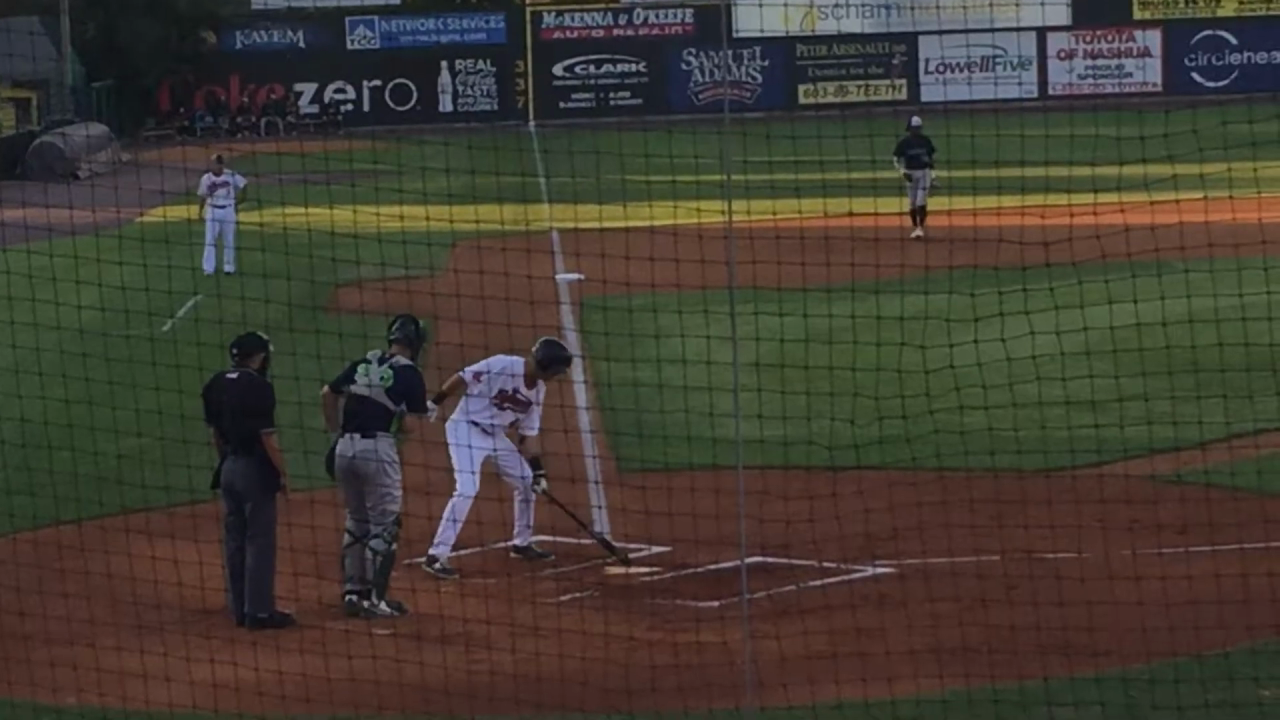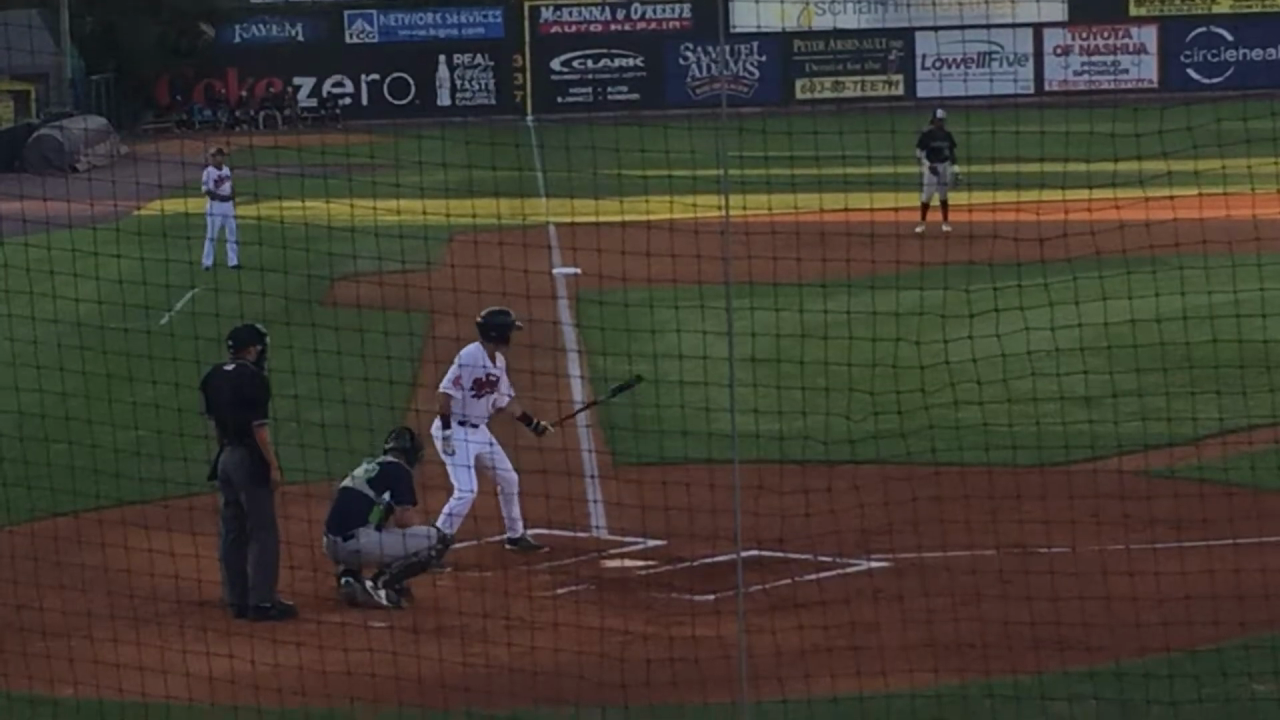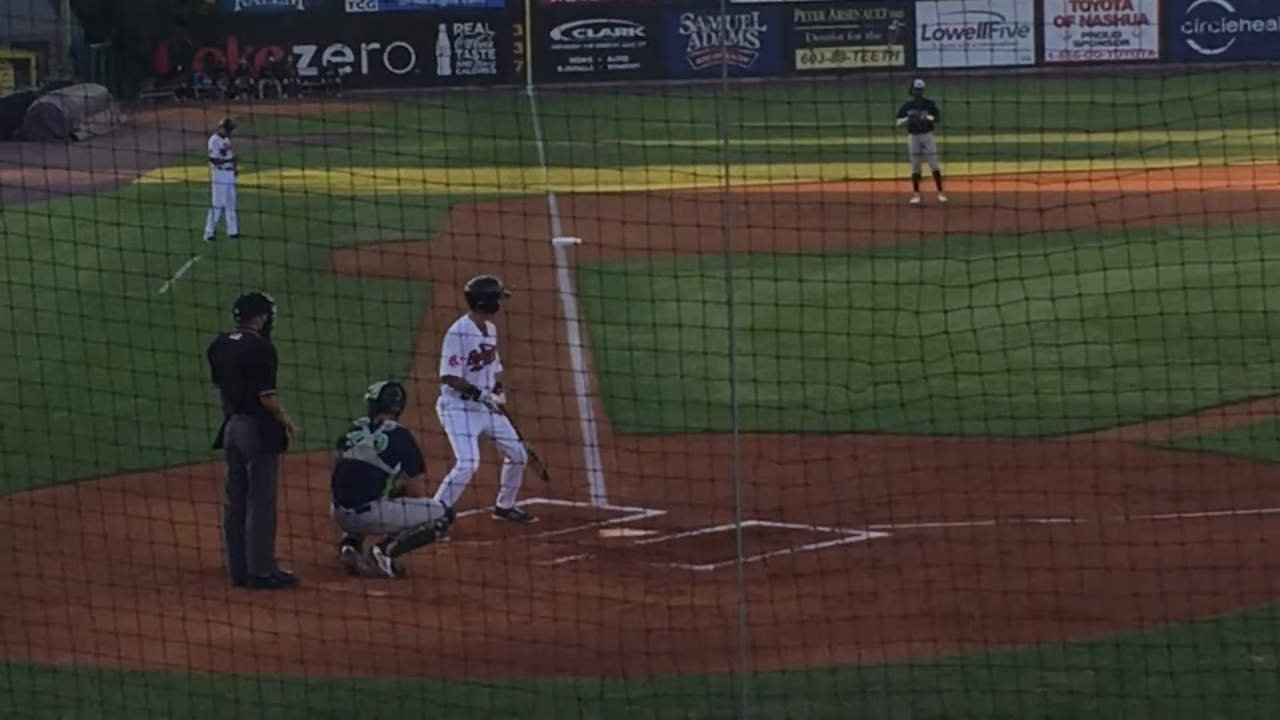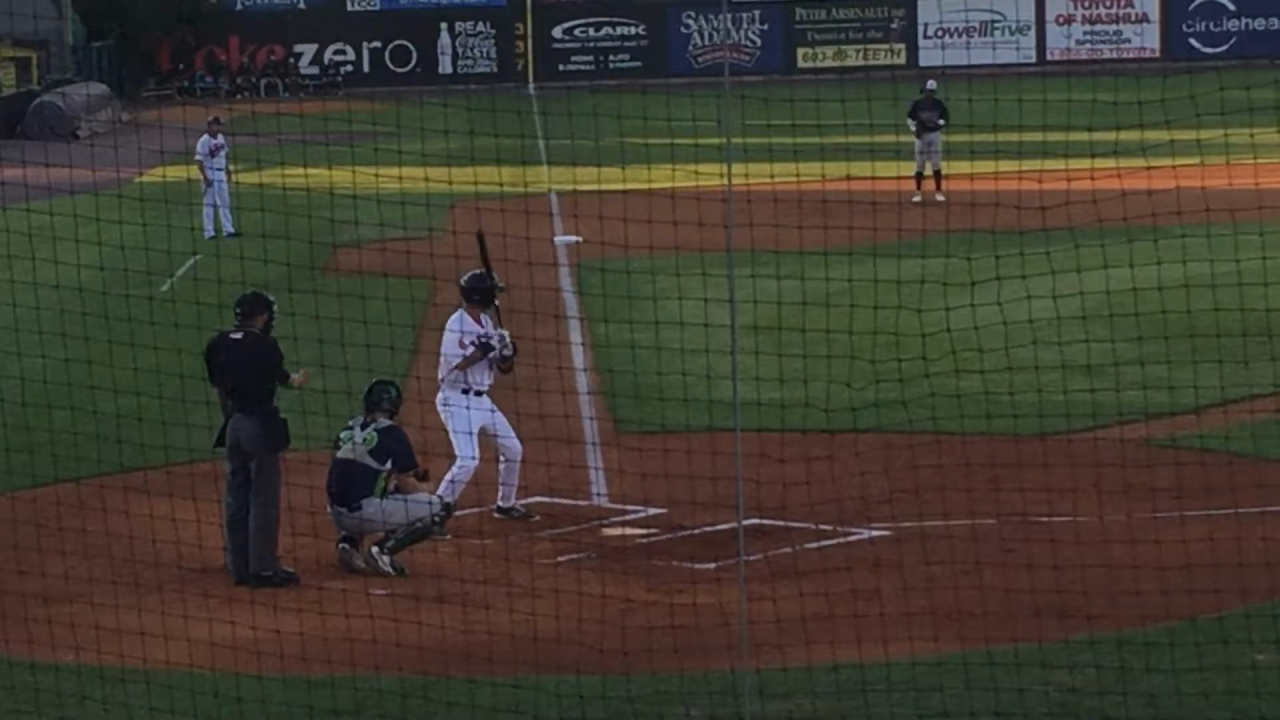
dt=1s
person 1, frame 1
left shoulder: (215, 385)
right shoulder: (258, 387)
left elbow: (215, 433)
right elbow: (267, 437)
right wrist: (282, 472)
left hip: (228, 468)
right hip: (255, 469)
left knee: (235, 540)
right knee: (260, 541)
left ankle: (240, 608)
right ankle: (260, 611)
person 1, frame 2
left shoulder: (214, 377)
right shoulder: (253, 378)
left elbow: (216, 421)
right elbow: (259, 428)
right wrist: (273, 466)
left hip: (225, 459)
right hip: (249, 460)
left knee: (231, 532)
right knee: (262, 532)
left ankle: (237, 599)
right ankle: (262, 601)
person 1, frame 3
left shoulder: (220, 345)
right shoulder: (261, 348)
left elbow: (222, 390)
right elbow: (267, 398)
right wrist: (288, 424)
left hip: (232, 427)
right hip: (258, 429)
left knee: (234, 500)
right knee: (260, 501)
left ankle: (237, 568)
right ankle: (261, 570)
person 1, frame 4
left shoulder: (217, 344)
right shoulder: (264, 345)
left elbow: (220, 391)
right elbow: (287, 380)
right wrist: (300, 378)
left hip: (234, 426)
right hip: (261, 426)
left knee: (236, 498)
right knee: (264, 500)
left ankle: (240, 567)
right ankle: (263, 569)
person 2, frame 1
left shoulder: (538, 389)
right shoulder: (502, 365)
left elbow: (529, 434)
right elbow: (463, 378)
left wrist: (538, 472)
right wrist: (434, 402)
left hip: (495, 435)
right hip: (466, 429)
left knee: (528, 484)
right knee: (466, 491)
left ankle: (521, 543)
right ankle: (436, 556)
person 2, frame 2
left shoulder: (498, 360)
right shoulder: (470, 356)
left elbow: (504, 401)
right elbow: (445, 393)
left wrist: (533, 424)
right wrist: (445, 430)
left hip: (478, 430)
right hip: (455, 431)
left knee: (509, 479)
right knee: (466, 492)
left ankle: (515, 536)
person 2, frame 3
left shoulder: (490, 329)
right shoulder: (459, 331)
right elbow: (448, 376)
left wrist: (497, 391)
right wrist: (479, 394)
left hip: (483, 404)
right hip: (457, 405)
left knee: (518, 452)
right knee: (468, 463)
left ankle: (505, 506)
person 2, frame 4
left shoulder: (486, 322)
right shoulder: (457, 324)
left elbow: (505, 367)
right elbow: (459, 362)
left wrist: (507, 350)
right wrist: (489, 345)
left hip: (481, 399)
right hip: (457, 399)
left knee: (513, 449)
right knee: (468, 461)
left ankle: (506, 504)
person 3, frame 1
left shoulder: (362, 364)
right shoulder: (409, 373)
left elbow: (327, 394)
right elbow: (416, 420)
left wrist: (336, 432)
right wrist: (396, 419)
left hip: (345, 448)
right hip: (377, 450)
left knee: (356, 522)
right knee: (384, 526)
left ankle: (352, 592)
right ankle: (374, 599)
person 3, frame 2
left shoulder: (368, 467)
right shoulder: (399, 470)
right elbow: (405, 519)
left hip: (334, 544)
right hip: (358, 541)
right knee: (439, 540)
left ankle: (348, 580)
right ankle: (379, 586)
person 3, frame 3
left shoulder: (352, 430)
right shoulder: (400, 436)
right elbow: (416, 491)
left hip: (340, 513)
right hip: (370, 514)
right knee: (443, 515)
left ankle: (349, 547)
right ankle: (384, 552)
person 3, frame 4
left shoulder: (348, 430)
right shoulder: (392, 433)
right elbow: (407, 487)
right wrist: (425, 489)
left hip: (338, 513)
right hip: (365, 512)
right knee: (439, 509)
left ankle: (348, 543)
right ankle: (382, 551)
